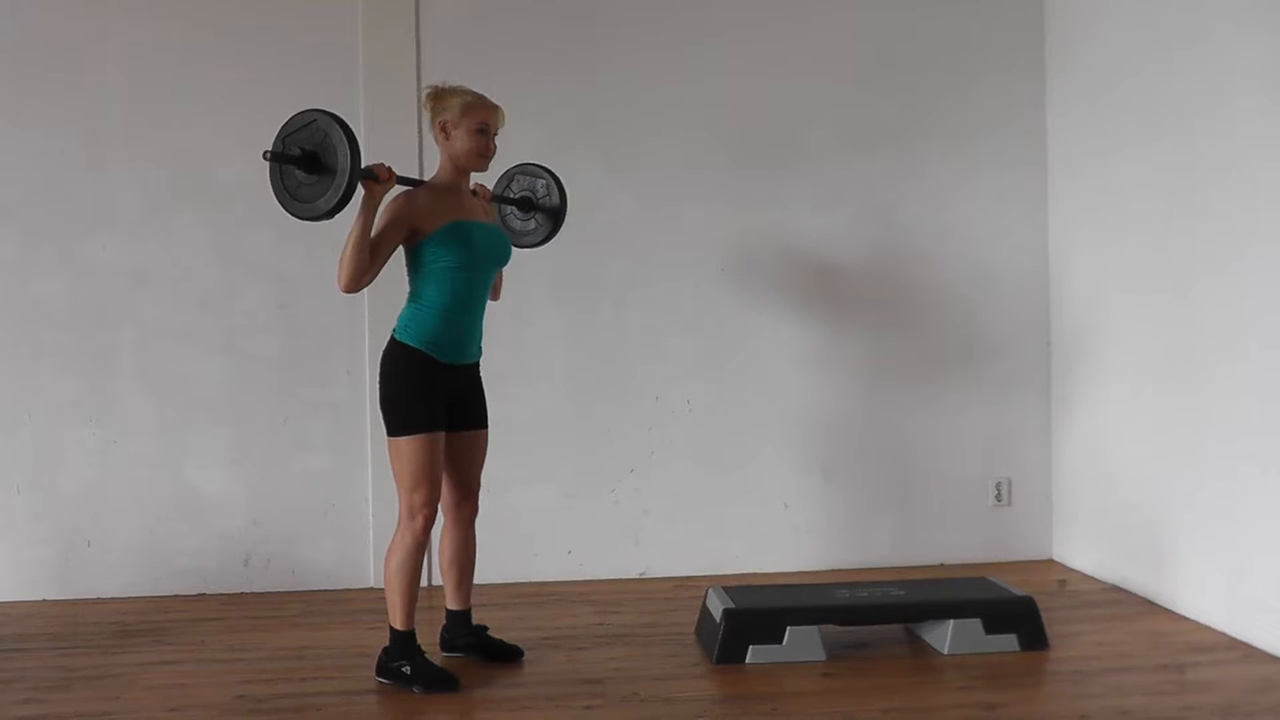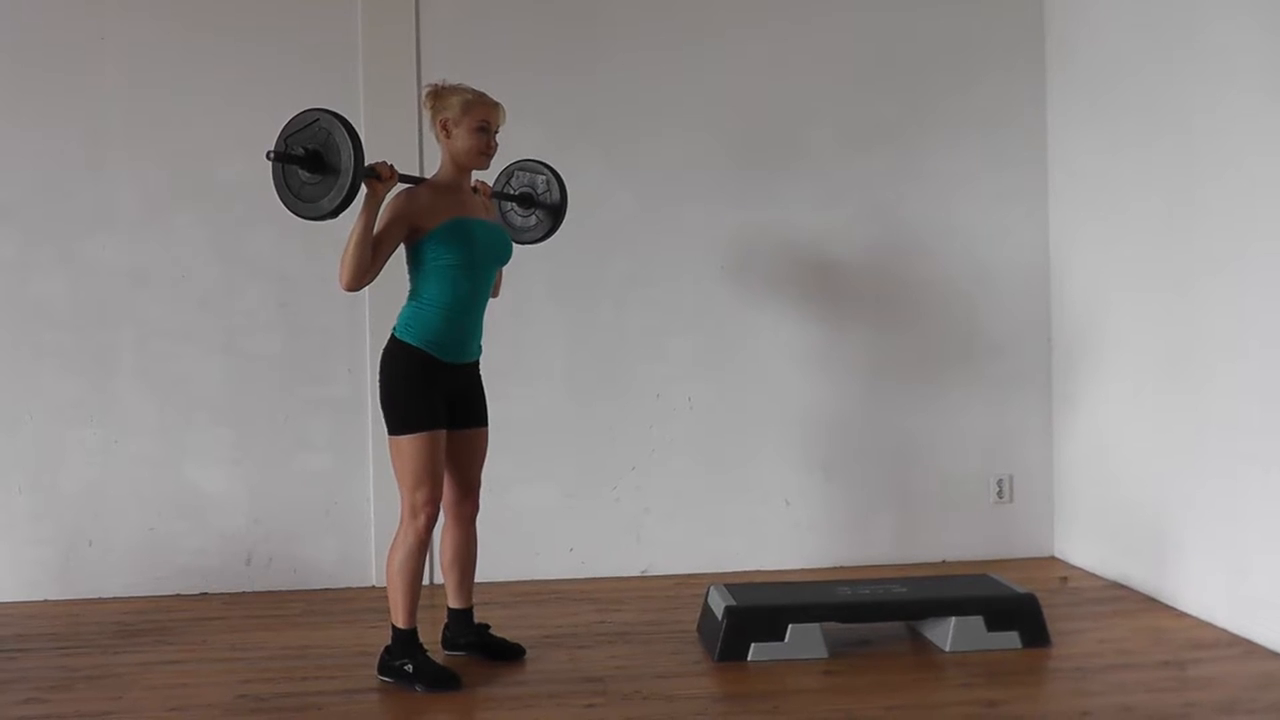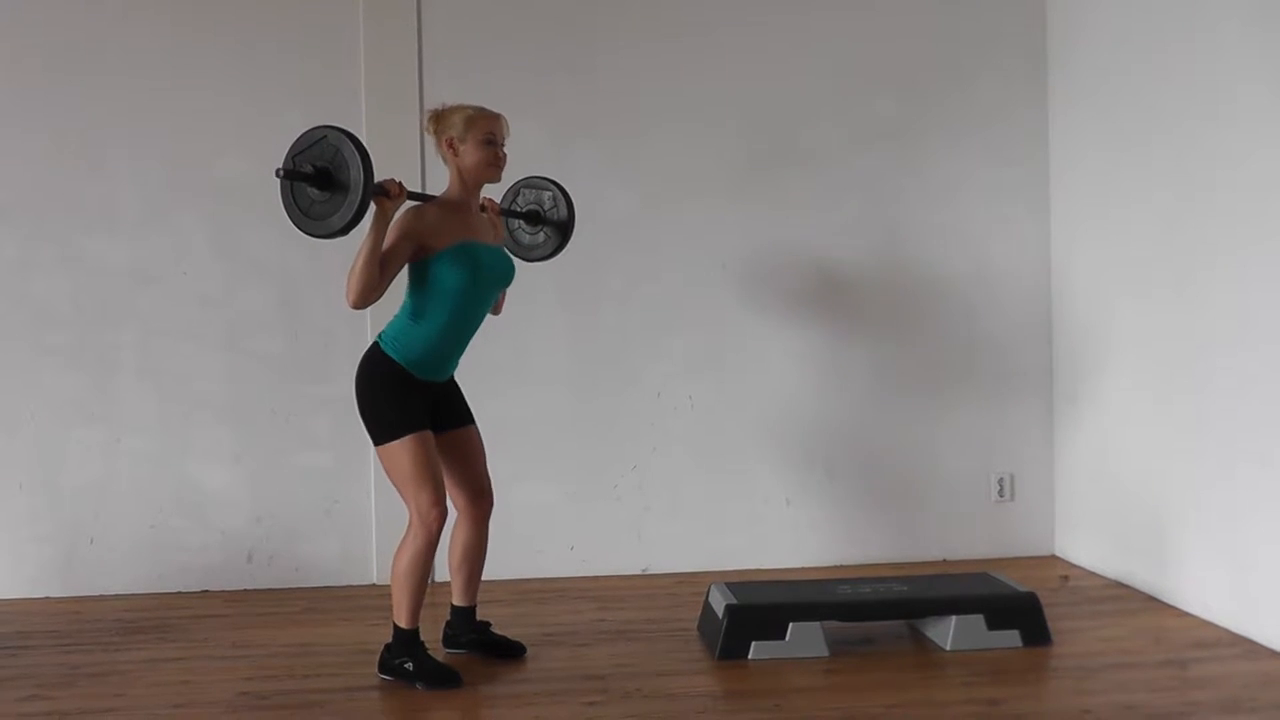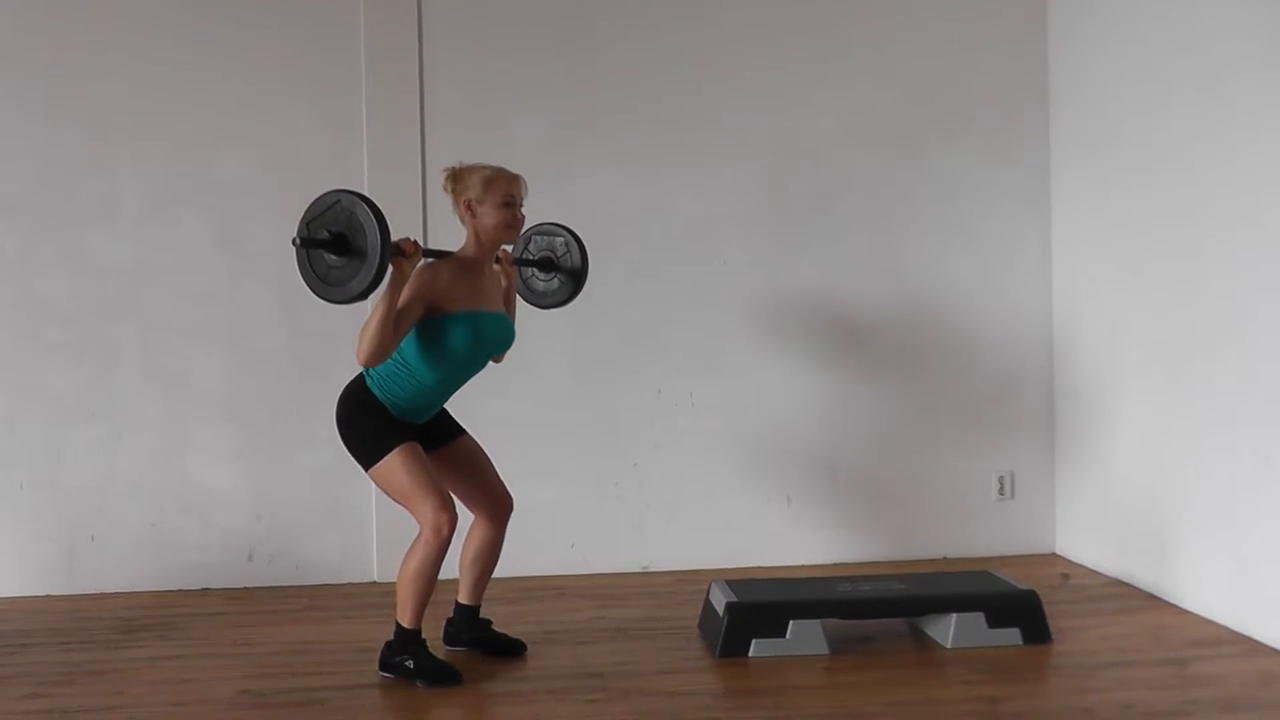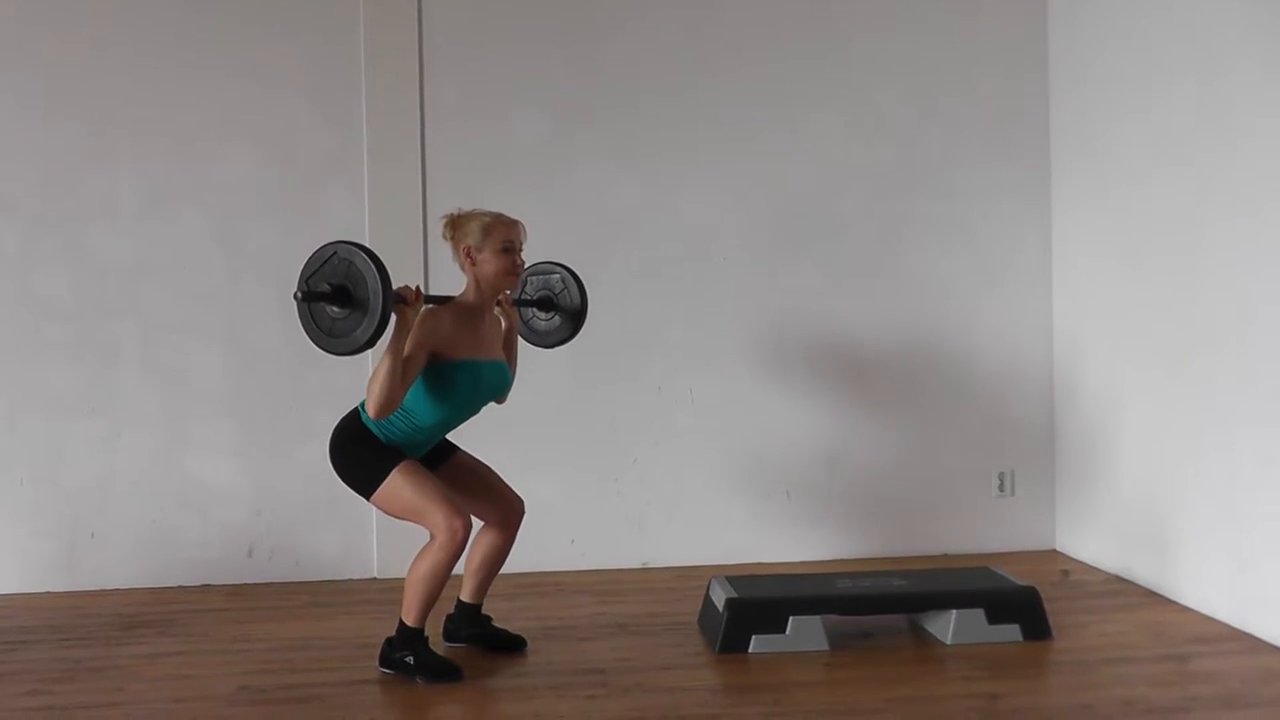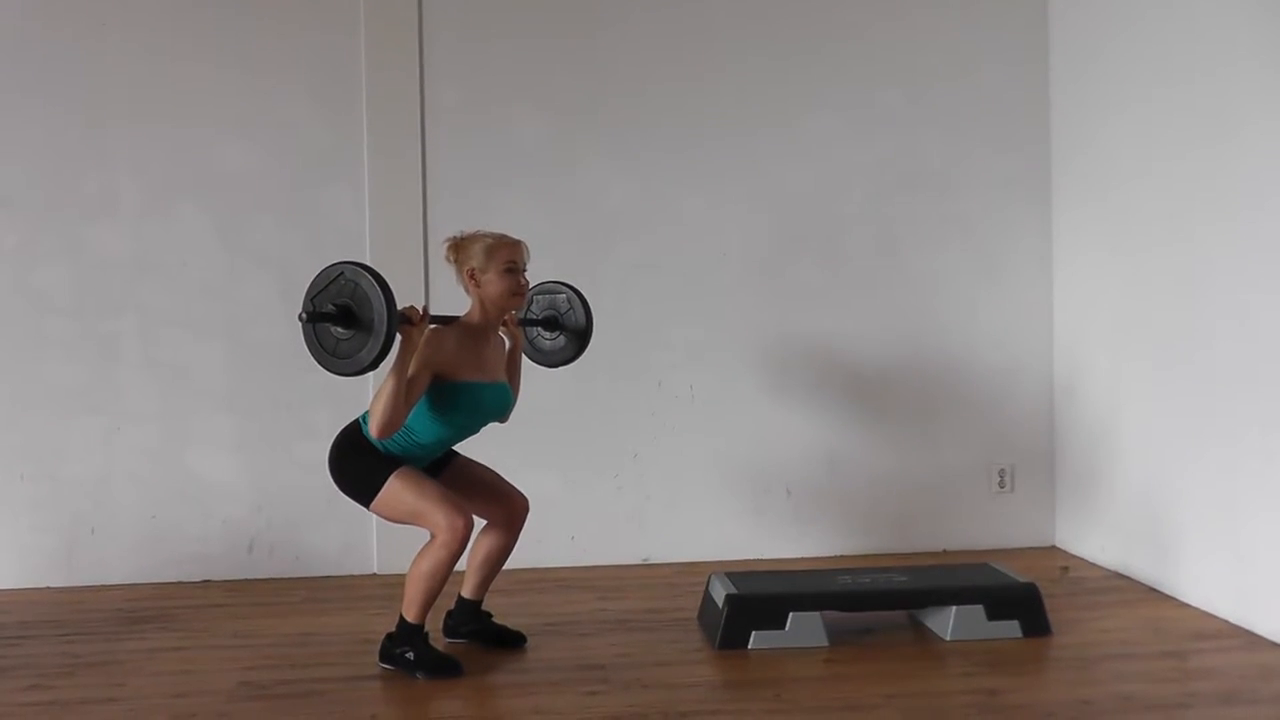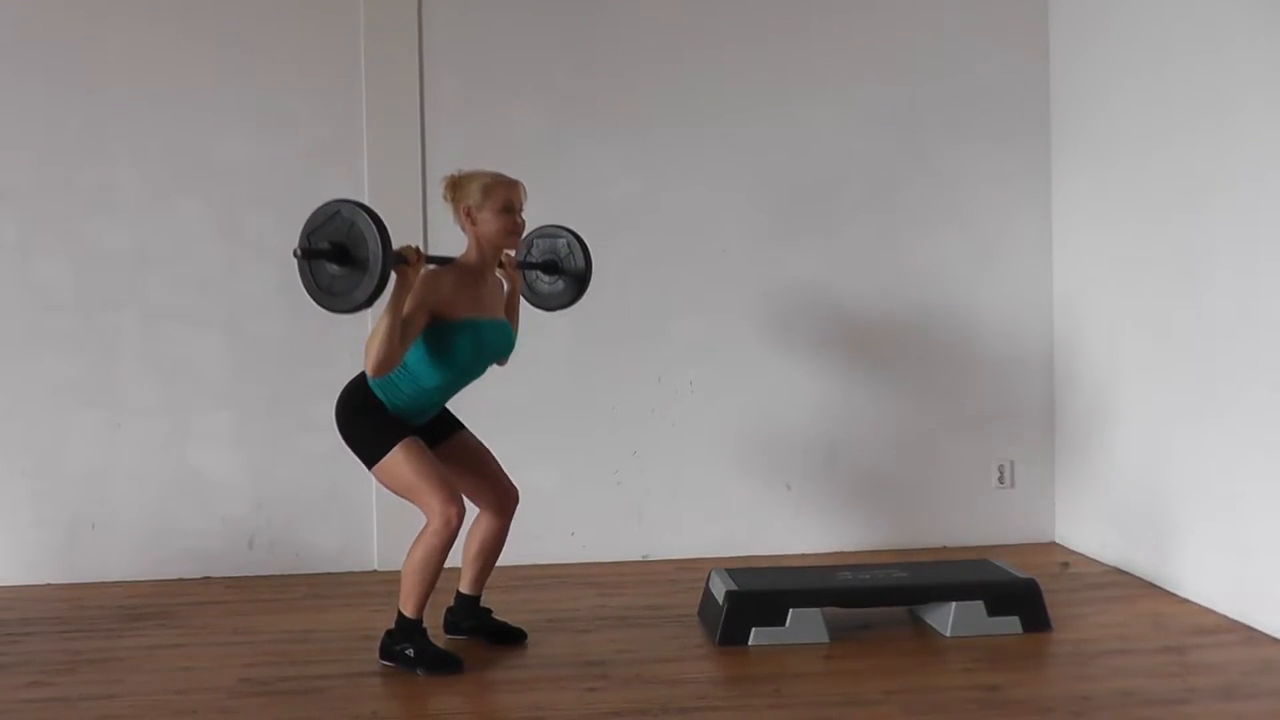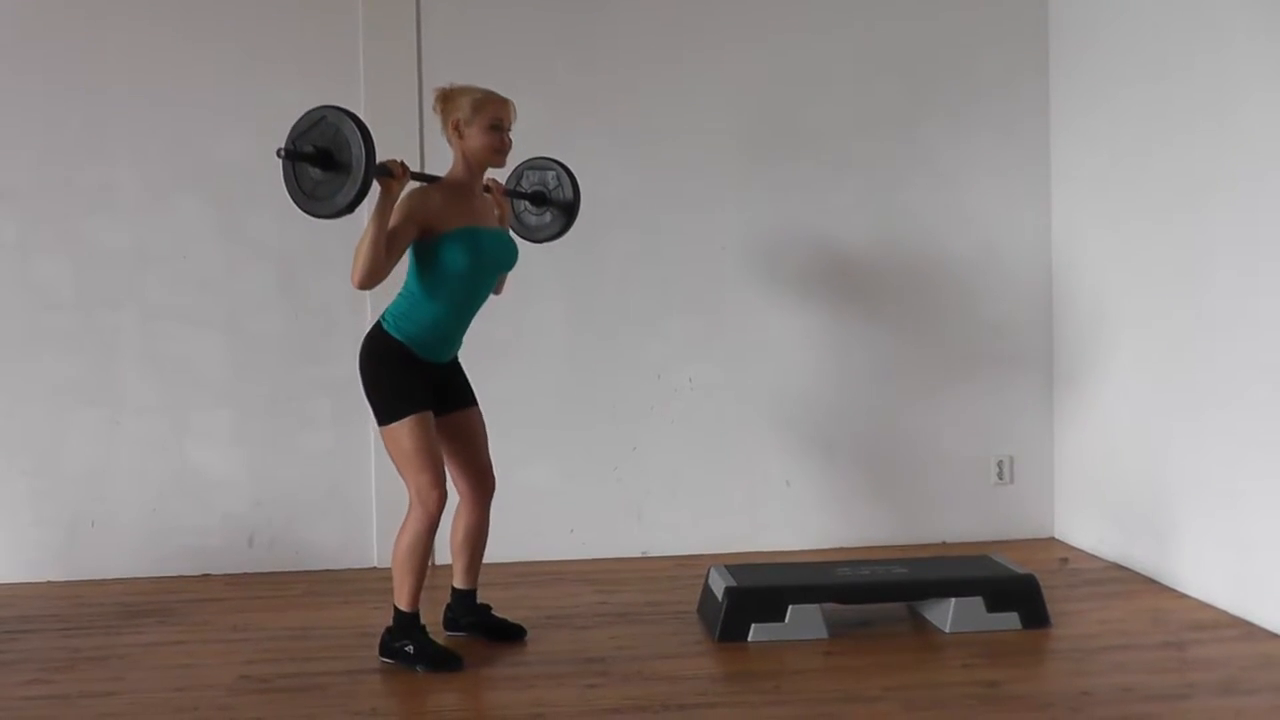
dt=0.5s
person 1, frame 1
left shoulder: (481, 206)
right shoulder: (413, 204)
right elbow: (351, 280)
right wrist: (370, 200)
left hip: (463, 369)
right hip: (415, 366)
left knee: (463, 505)
right knee: (420, 512)
left ankle: (460, 627)
right ankle: (398, 651)
person 1, frame 2
left shoulder: (480, 203)
right shoulder: (413, 202)
right elbow: (353, 278)
right wrist: (373, 198)
left hip: (463, 367)
right hip: (415, 366)
left knee: (464, 504)
right knee: (421, 512)
left ankle: (462, 626)
right ankle: (400, 651)
person 1, frame 3
left shoulder: (482, 222)
right shoulder: (423, 220)
left elbow: (493, 305)
right elbow: (359, 296)
right wrist: (382, 216)
left hip: (436, 381)
right hip: (390, 380)
left knee: (477, 501)
right knee: (429, 513)
left ankle: (463, 625)
right ankle: (401, 651)
person 1, frame 4
left shoulder: (490, 276)
right shoulder: (436, 276)
left elbow: (495, 351)
right elbow: (369, 354)
right wrist: (399, 277)
left hip: (422, 412)
right hip: (371, 410)
left knee: (497, 506)
right knee: (438, 518)
left ankle: (465, 622)
right ankle: (402, 648)
person 1, frame 5
left shoulder: (490, 322)
right shoulder: (438, 323)
left elbow: (498, 393)
right elbow: (379, 406)
right wrist: (403, 325)
left hip: (418, 445)
right hip: (365, 444)
left knee: (508, 510)
right knee: (452, 525)
left ankle: (465, 619)
right ankle: (403, 646)
person 1, frame 6
left shoulder: (496, 343)
right shoulder: (442, 343)
left elbow: (500, 412)
right elbow: (381, 427)
right wrist: (408, 346)
left hip: (420, 456)
right hip: (363, 455)
left knee: (513, 507)
right knee: (454, 524)
left ankle: (465, 615)
right ankle: (403, 641)
person 1, frame 7
left shoulder: (493, 282)
right shoulder: (438, 283)
left elbow: (499, 355)
right elbow: (378, 364)
right wrist: (402, 286)
left hip: (423, 412)
right hip: (371, 410)
left knee: (502, 498)
right knee: (446, 510)
left ankle: (465, 611)
right ankle: (402, 637)
person 1, frame 8
left shoulder: (485, 203)
right shoulder: (428, 200)
left elbow: (493, 285)
right elbow: (364, 277)
right wrist: (387, 196)
left hip: (441, 361)
right hip: (394, 358)
left knee: (479, 485)
right knee: (430, 495)
left ankle: (464, 607)
right ankle: (402, 633)
